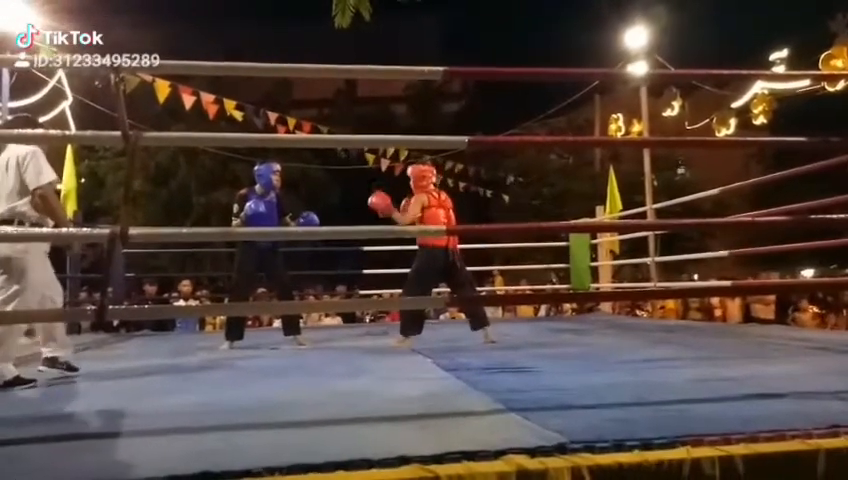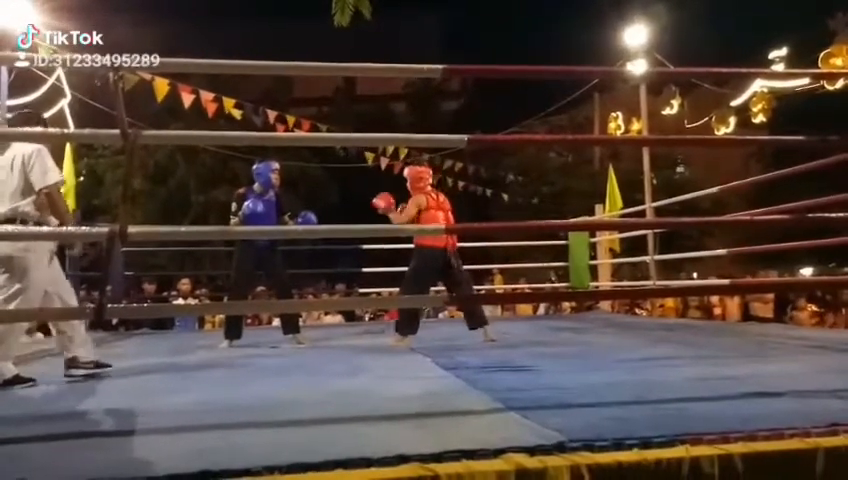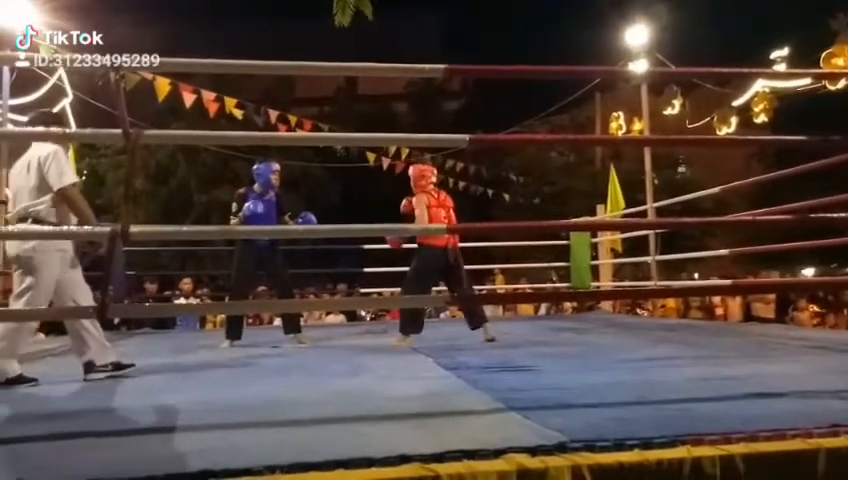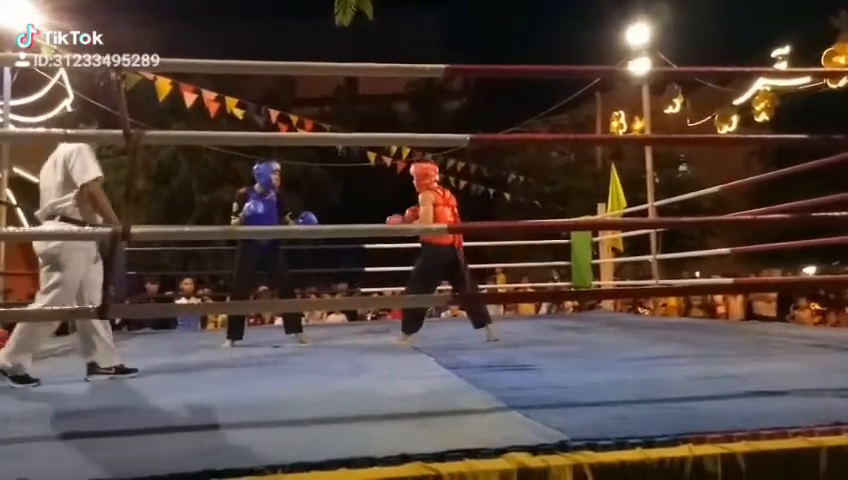
dt=0.2s
person 1, frame 1
right shoulder: (29, 152)
right elbow: (44, 194)
right wrist: (68, 229)
right hip: (23, 239)
left knee: (49, 295)
left ankle: (54, 354)
person 1, frame 2
right shoulder: (34, 151)
right elbow: (49, 192)
right wrist: (71, 229)
left hip: (23, 239)
right hip: (28, 239)
left knee: (61, 297)
left ankle: (78, 357)
person 1, frame 3
left shoulder: (23, 162)
right shoulder: (52, 151)
right elbow: (69, 192)
right wrist: (95, 228)
left hip: (51, 241)
right hip: (41, 240)
left knee: (78, 300)
right knee: (29, 304)
left ankle: (98, 360)
person 1, frame 4
left shoulder: (57, 157)
right shoulder: (78, 149)
right elbow: (92, 190)
right wrist: (116, 223)
left hip: (75, 236)
right hip: (67, 236)
left knee: (93, 301)
right knee: (54, 301)
left ankle: (102, 363)
person 2, frame 1
left shoulder: (276, 197)
right shoulder: (245, 196)
left elbow: (286, 222)
right elbow: (234, 226)
left wrist: (300, 222)
right wrist: (244, 216)
left hip: (271, 249)
right hip: (249, 249)
left knee: (285, 290)
right knee: (240, 293)
left ankle: (295, 334)
right ankle: (230, 338)
person 2, frame 2
left shoulder: (275, 195)
right shoulder: (243, 195)
left elbow: (285, 221)
right elbow: (232, 225)
left wrist: (299, 222)
right wrist: (242, 215)
left hip: (269, 248)
right hip: (248, 248)
left knee: (284, 288)
right knee: (238, 291)
left ankle: (294, 333)
right ankle: (229, 337)
person 2, frame 3
left shoulder: (275, 196)
right shoulder: (243, 195)
left elbow: (285, 221)
right elbow: (233, 225)
left wrist: (299, 222)
right wrist: (243, 216)
left hip: (270, 248)
right hip: (248, 248)
left knee: (285, 288)
right knee: (239, 291)
left ankle: (296, 332)
right ankle: (231, 337)
person 2, frame 4
left shoulder: (276, 195)
right shoulder: (244, 195)
left elbow: (285, 220)
right elbow: (234, 224)
left wrist: (299, 223)
right wrist: (243, 216)
left hip: (271, 248)
right hip: (249, 248)
left knee: (286, 288)
right knee: (240, 291)
left ankle: (297, 332)
right ankle: (232, 337)
person 3, frame 1
left shoulder: (421, 198)
right shoulder: (443, 197)
left elbow: (405, 221)
left wrist: (387, 210)
left hip: (431, 251)
right hip: (450, 251)
left knee: (413, 293)
right knee: (466, 290)
left ankle: (406, 337)
right ankle: (487, 332)
person 3, frame 2
left shoulder: (418, 199)
right shoulder: (440, 198)
left elbow: (402, 221)
left wrist: (388, 211)
right wrist: (408, 214)
left hip: (428, 251)
right hip: (448, 251)
left knee: (410, 292)
right knee: (463, 290)
left ankle: (403, 336)
right ankle: (485, 331)
person 3, frame 3
left shoulder: (421, 198)
right shoulder: (444, 196)
left elbow: (422, 225)
left wrist: (402, 236)
left hip: (430, 250)
right hip: (450, 250)
left knee: (412, 291)
right knee: (463, 290)
left ankle: (405, 336)
right ankle: (486, 330)
person 3, frame 4
left shoulder: (426, 195)
right shoulder: (447, 194)
left elbow: (426, 223)
left wrist: (405, 224)
right wrist: (417, 216)
left hip: (435, 249)
right hip: (454, 248)
left knee: (416, 290)
right knee: (467, 288)
left ankle: (407, 334)
right ankle: (489, 330)
